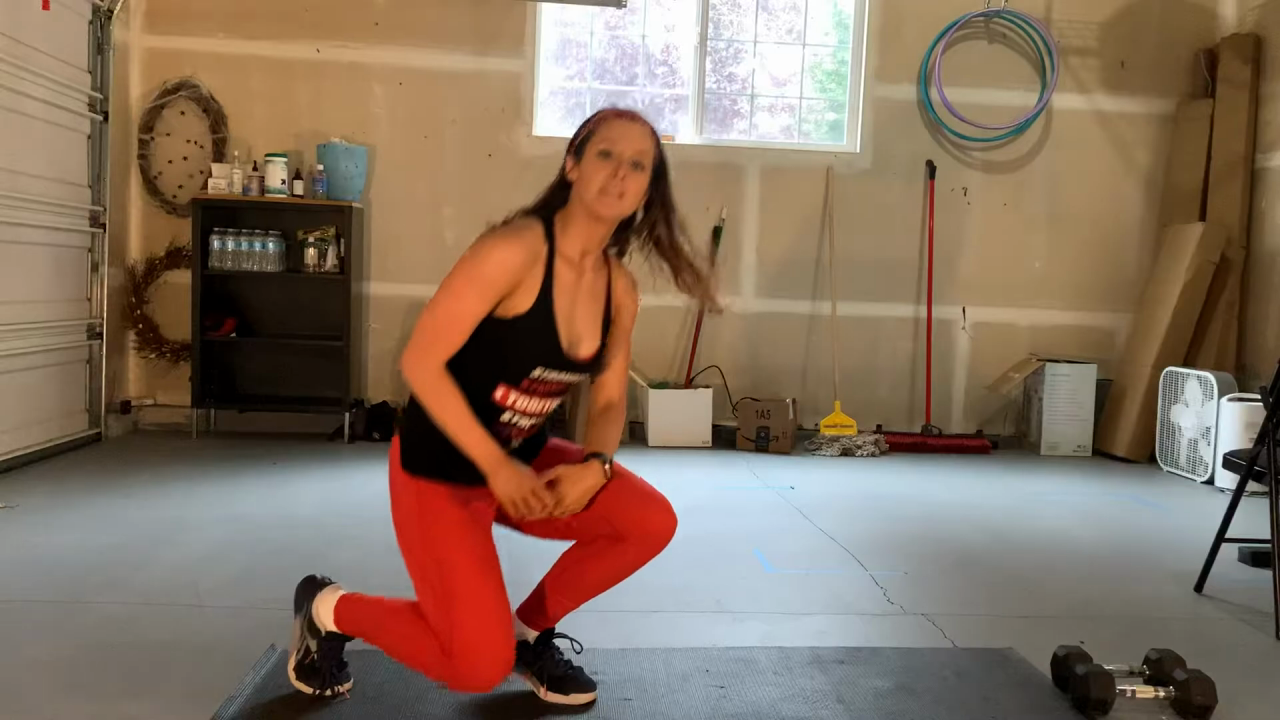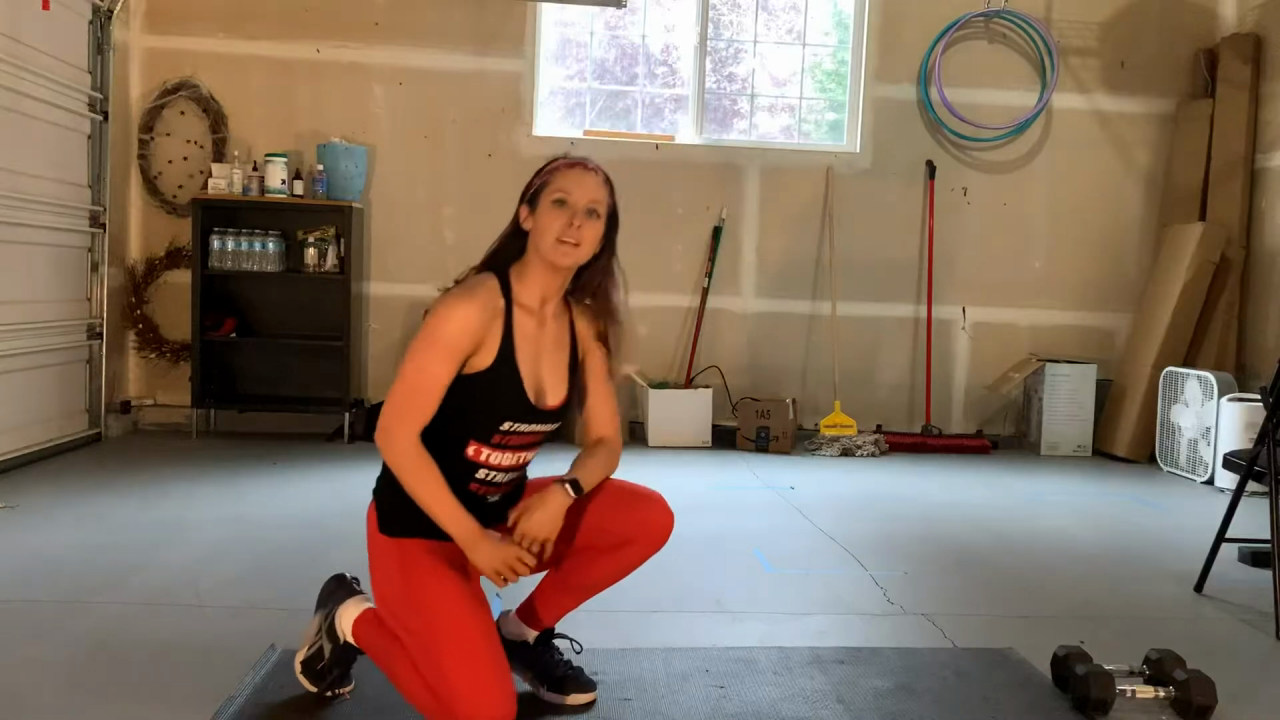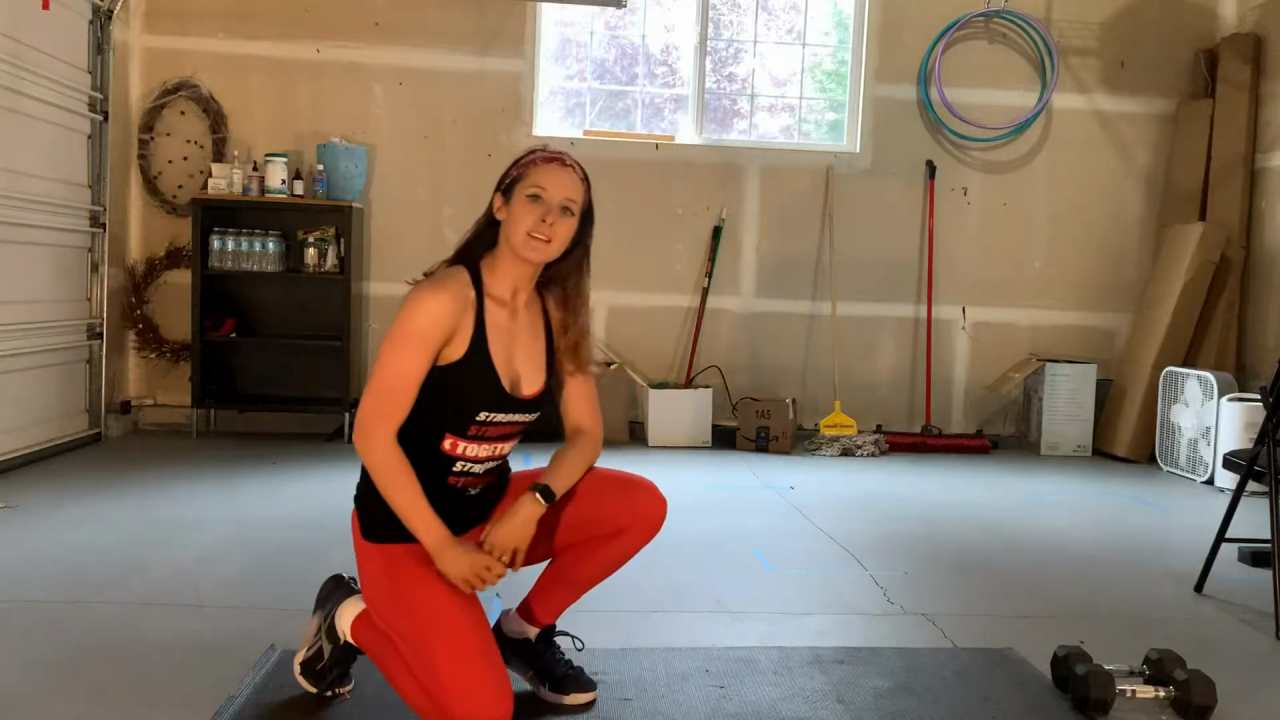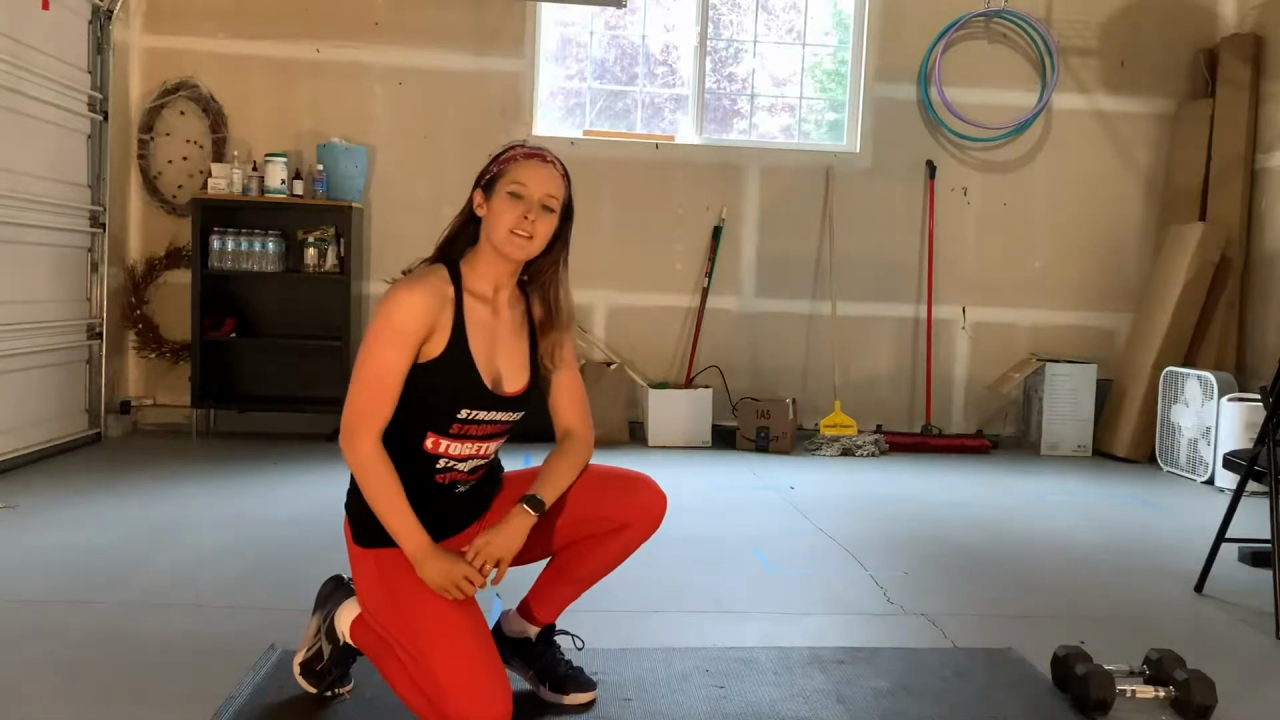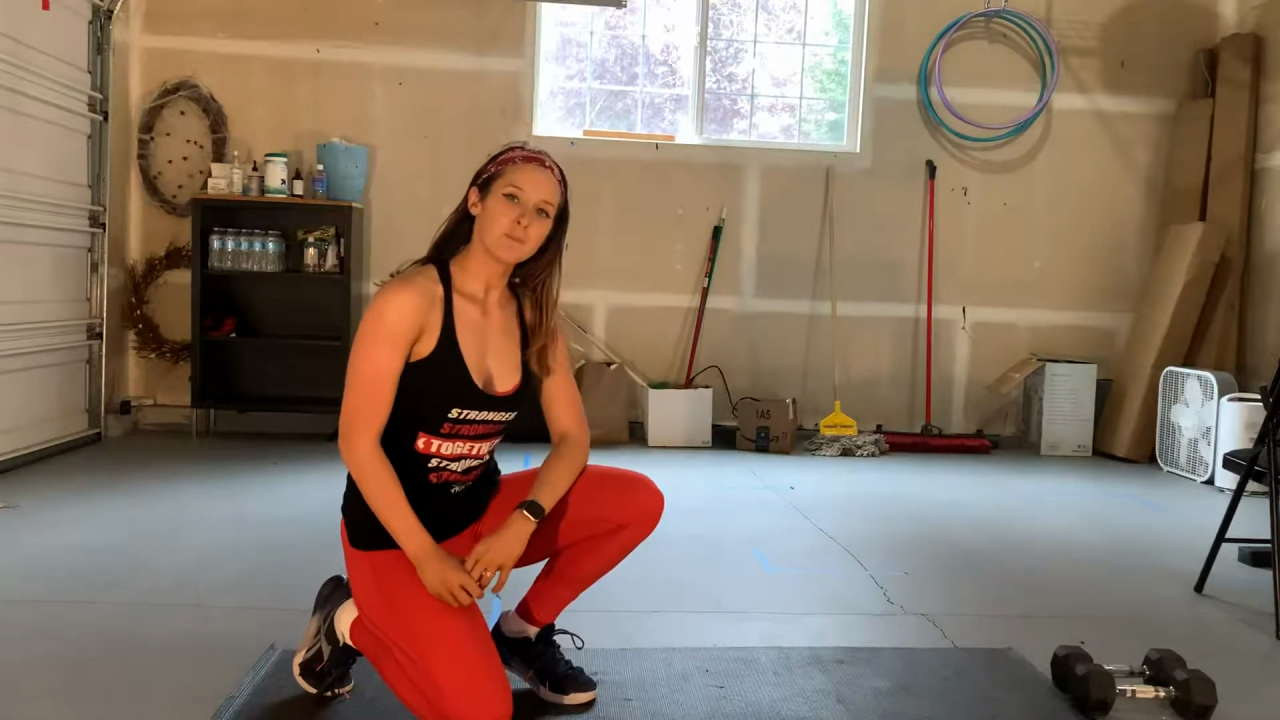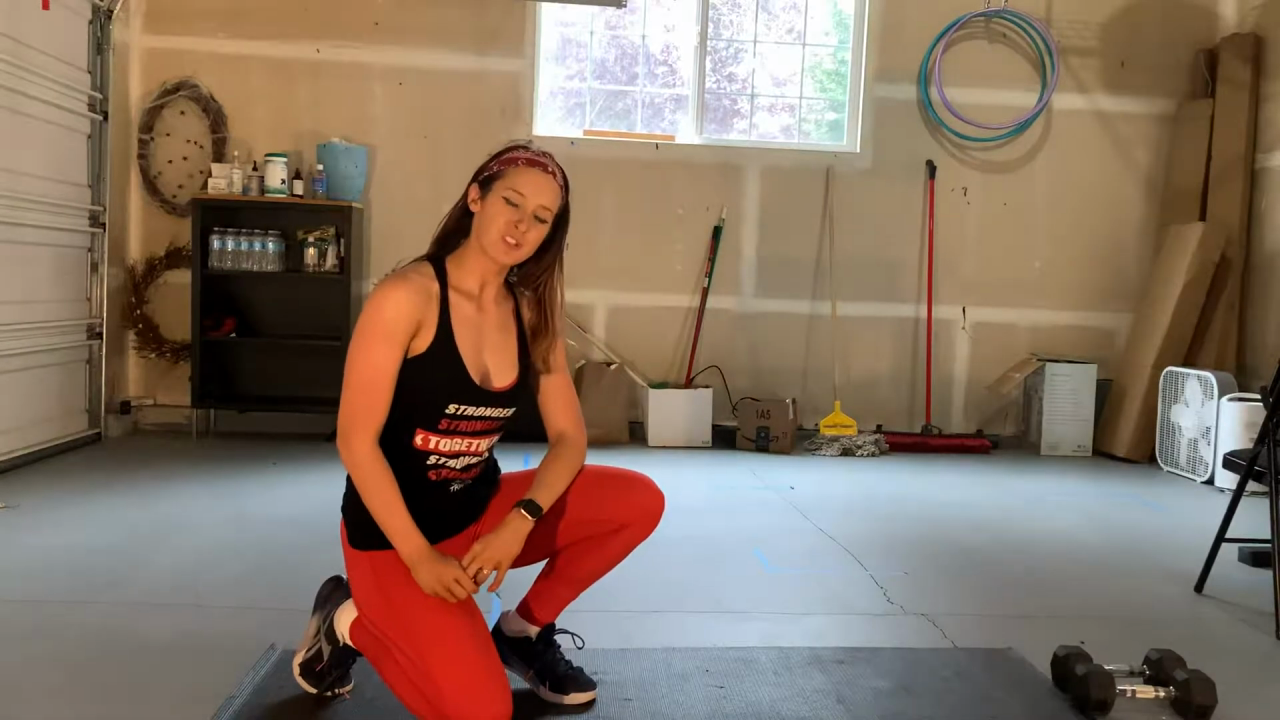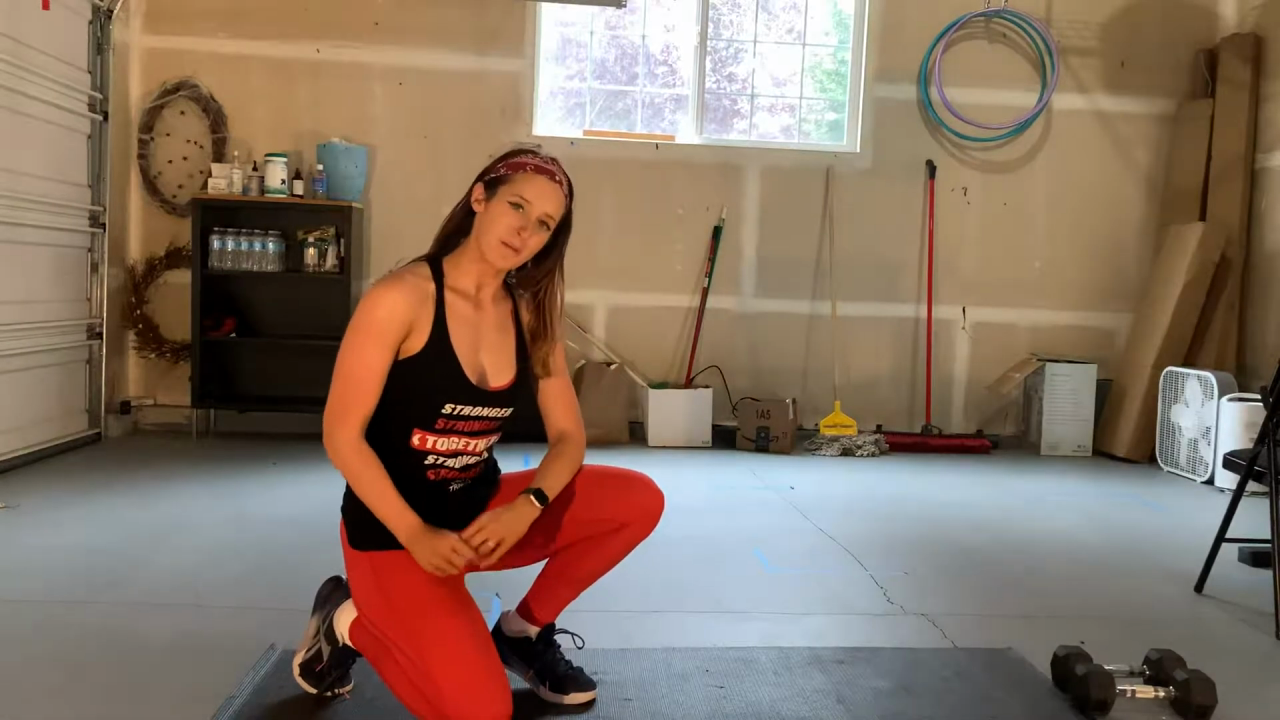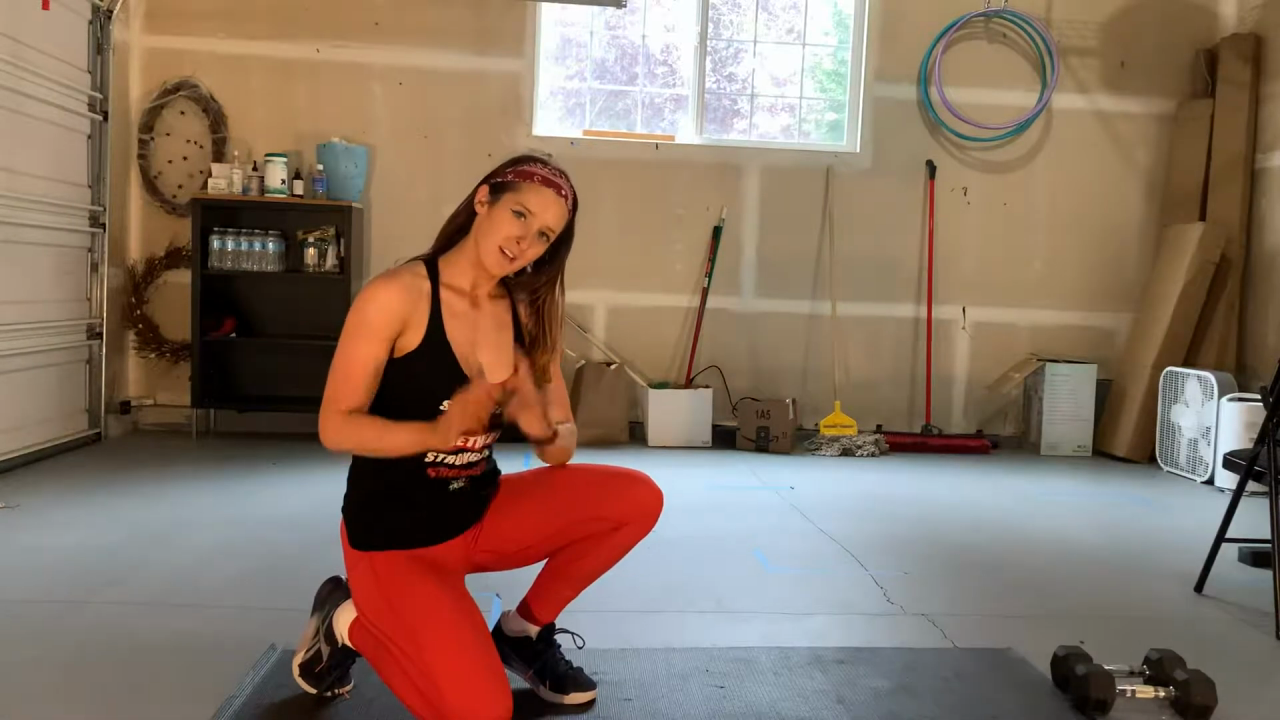
dt=0.2s
person 1, frame 1
left shoulder: (619, 288)
right shoulder: (514, 250)
left elbow: (609, 399)
right elbow: (419, 361)
left wrist: (596, 467)
right wrist: (496, 466)
left hip: (524, 461)
right hip: (439, 469)
left knee: (652, 521)
right knee: (478, 670)
left ankle: (528, 629)
right ankle: (330, 610)
person 1, frame 2
left shoulder: (585, 326)
right shoulder: (473, 308)
left elbow: (604, 441)
right elbow: (395, 434)
left wrist: (563, 495)
right wrist: (471, 538)
left hip: (505, 510)
right hip: (418, 528)
left knee: (651, 519)
left ankle: (523, 633)
right ankle: (350, 620)
person 1, frame 3
left shoulder: (558, 315)
right shoulder: (444, 299)
left elbow: (584, 432)
right elbow: (373, 435)
left wrist: (532, 505)
right wrist: (443, 546)
left hip: (493, 508)
right hip: (405, 527)
left knee: (642, 506)
left ankle: (525, 631)
right ankle: (351, 620)
person 1, frame 4
left shoulder: (543, 314)
right shoulder: (422, 298)
left elbow: (576, 434)
right elbow: (358, 437)
left wrist: (521, 520)
right wrist: (423, 553)
left hip: (485, 509)
right hip: (399, 529)
left knee: (641, 502)
left ankle: (524, 630)
right ankle: (350, 619)
person 1, frame 5
left shoulder: (535, 315)
right shoulder: (410, 298)
left elbow: (571, 438)
right elbow: (358, 442)
left wrist: (521, 525)
right wrist: (426, 555)
left hip: (479, 510)
right hip: (394, 532)
left knee: (638, 502)
left ankle: (524, 630)
right ankle: (351, 621)
person 1, frame 6
left shoulder: (533, 313)
right shoulder: (406, 295)
left elbow: (568, 437)
right elbow: (356, 441)
left wrist: (518, 525)
right wrist: (418, 557)
left hip: (480, 510)
right hip: (394, 531)
left knee: (639, 501)
left ankle: (525, 630)
right ankle: (350, 622)
person 1, frame 7
left shoulder: (531, 313)
right shoulder: (401, 296)
left elbow: (568, 434)
right elbow: (341, 434)
left wrist: (525, 509)
right wrist: (415, 534)
left hip: (481, 509)
right hip: (393, 532)
left knee: (639, 500)
left ankle: (524, 630)
right ankle: (349, 622)
person 1, frame 8
left shoulder: (529, 313)
right shoulder: (396, 294)
left elbow: (563, 444)
right elbow: (335, 426)
left wrist: (543, 429)
right wrist: (438, 431)
left hip: (480, 510)
right hip: (395, 530)
left knee: (637, 499)
left ankle: (524, 631)
right ankle: (349, 622)
